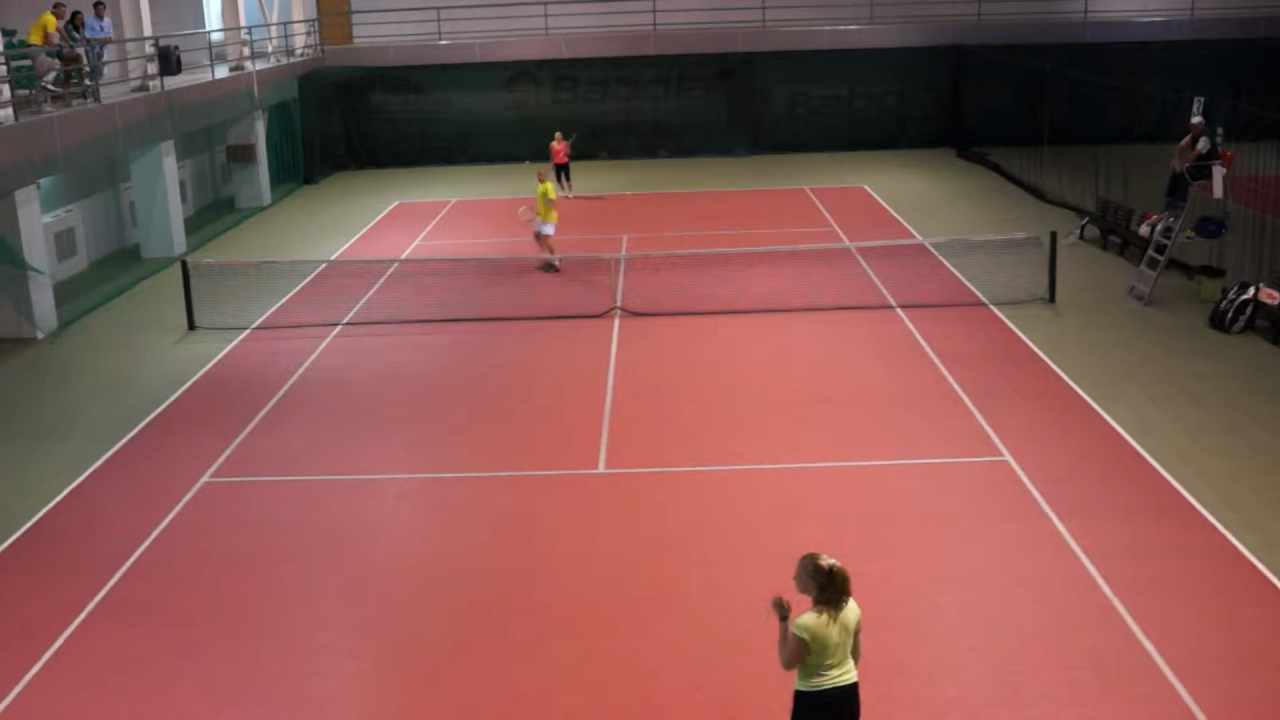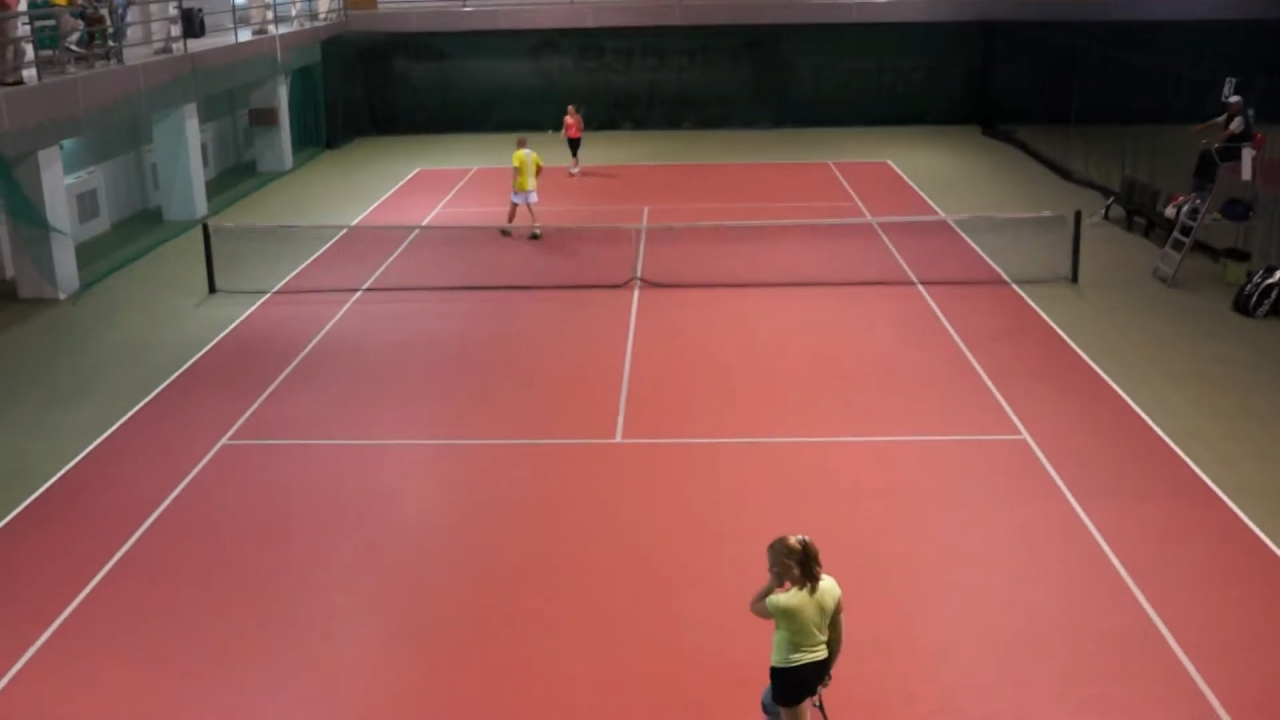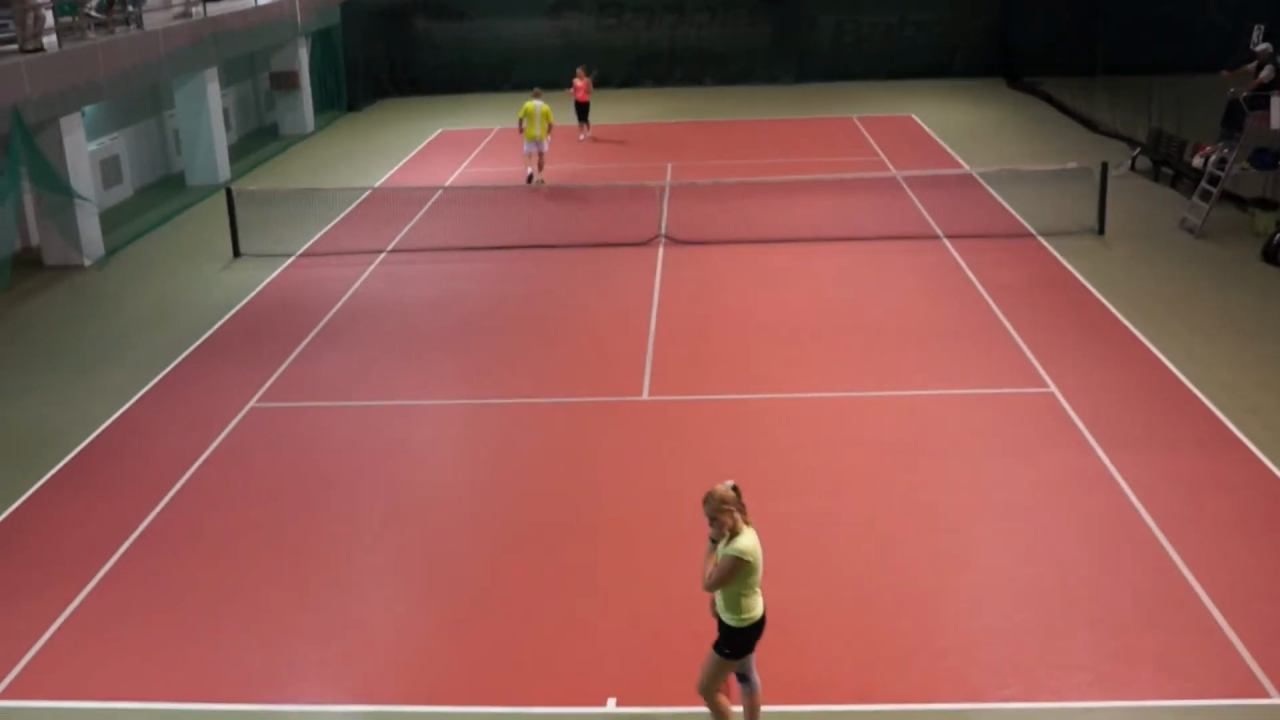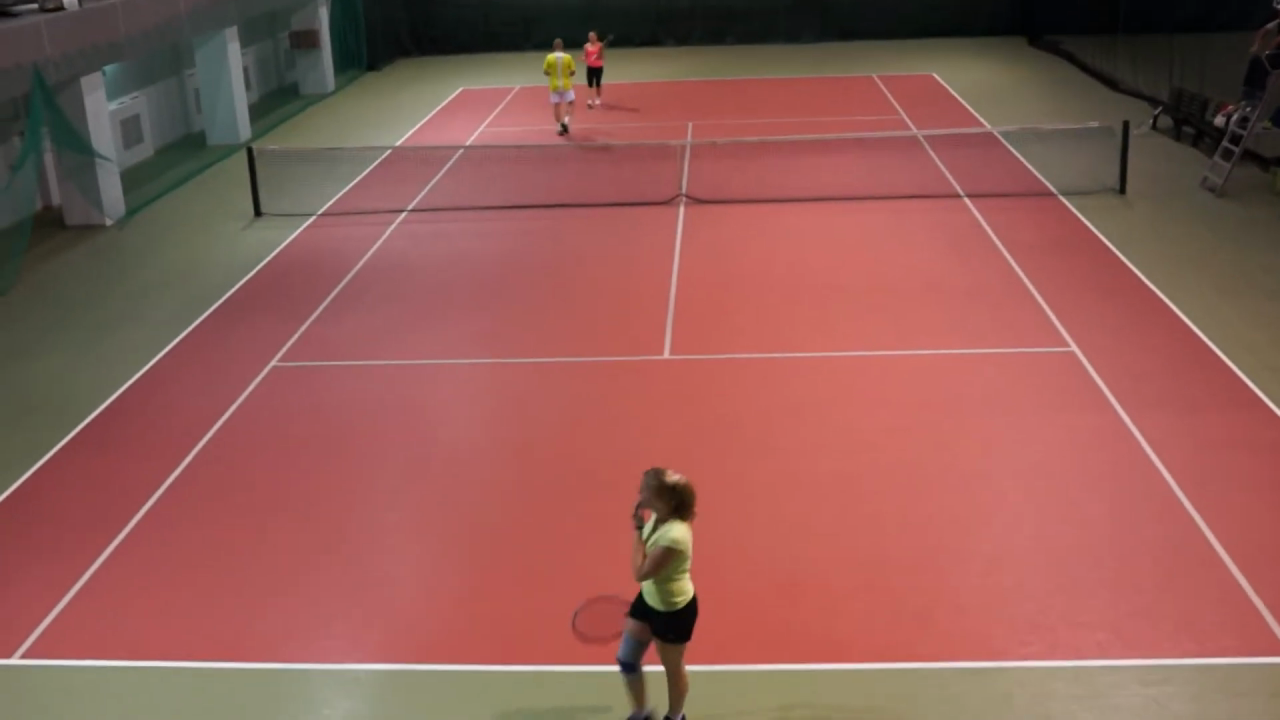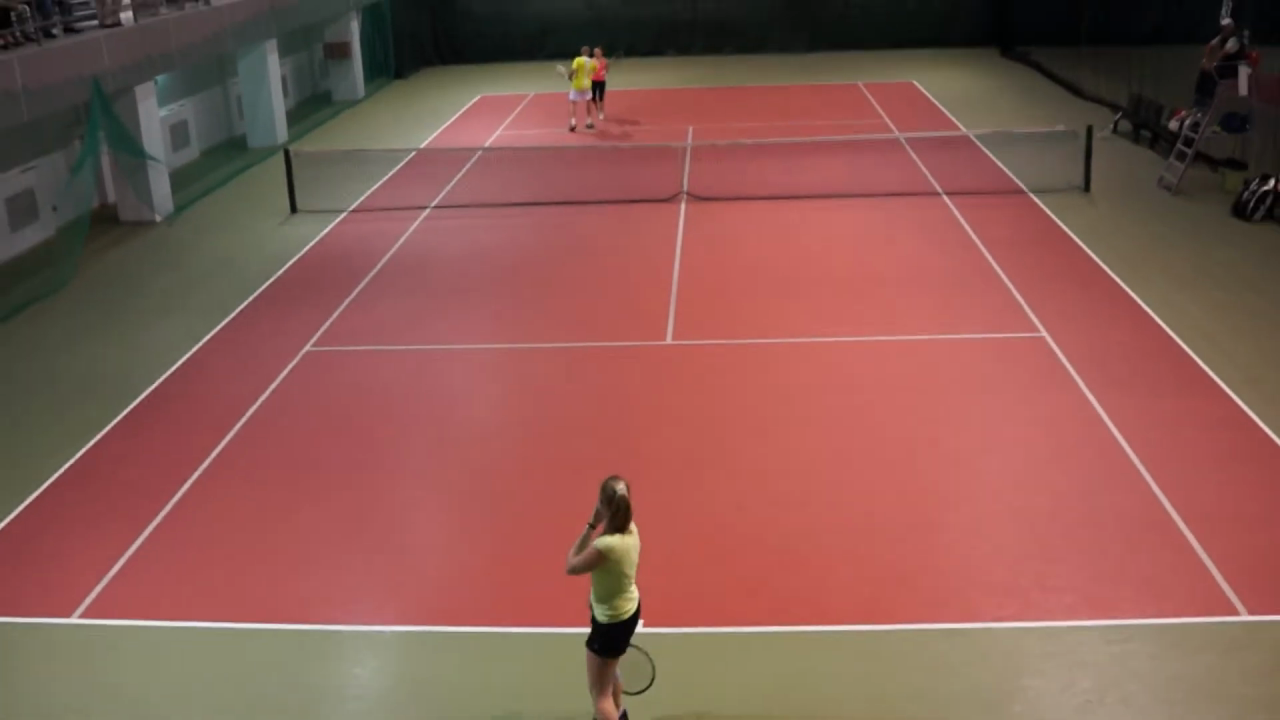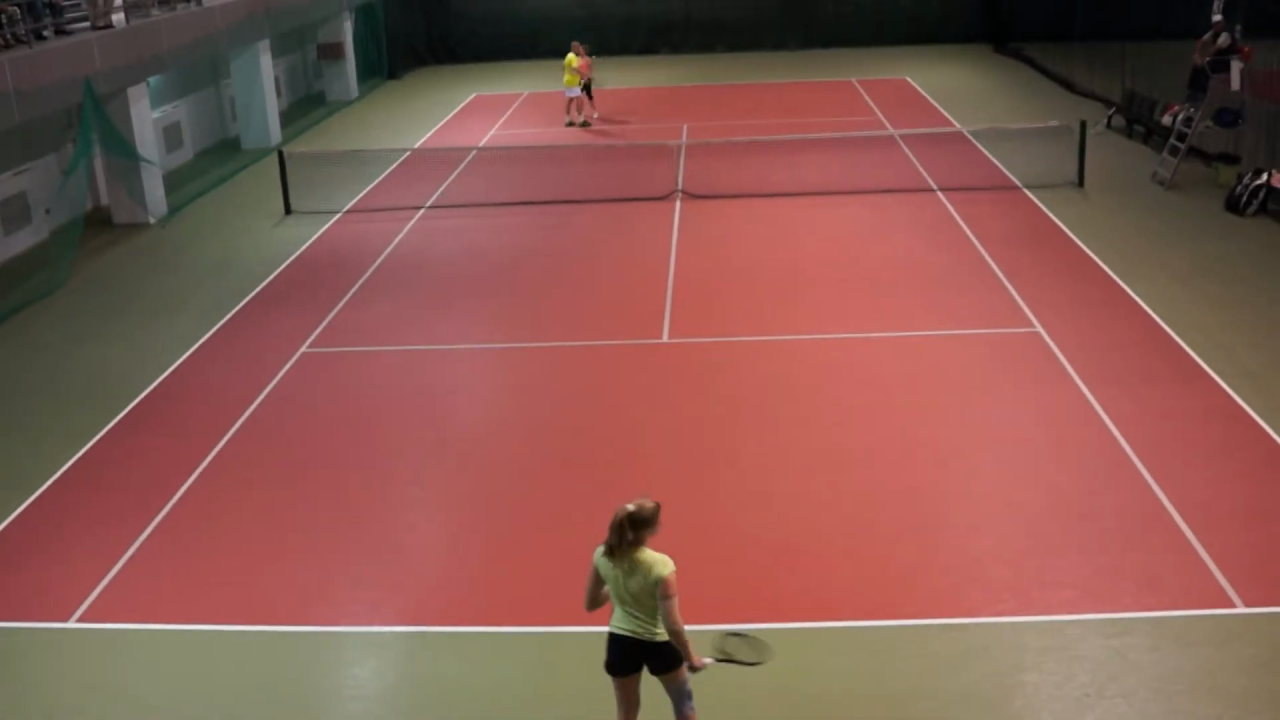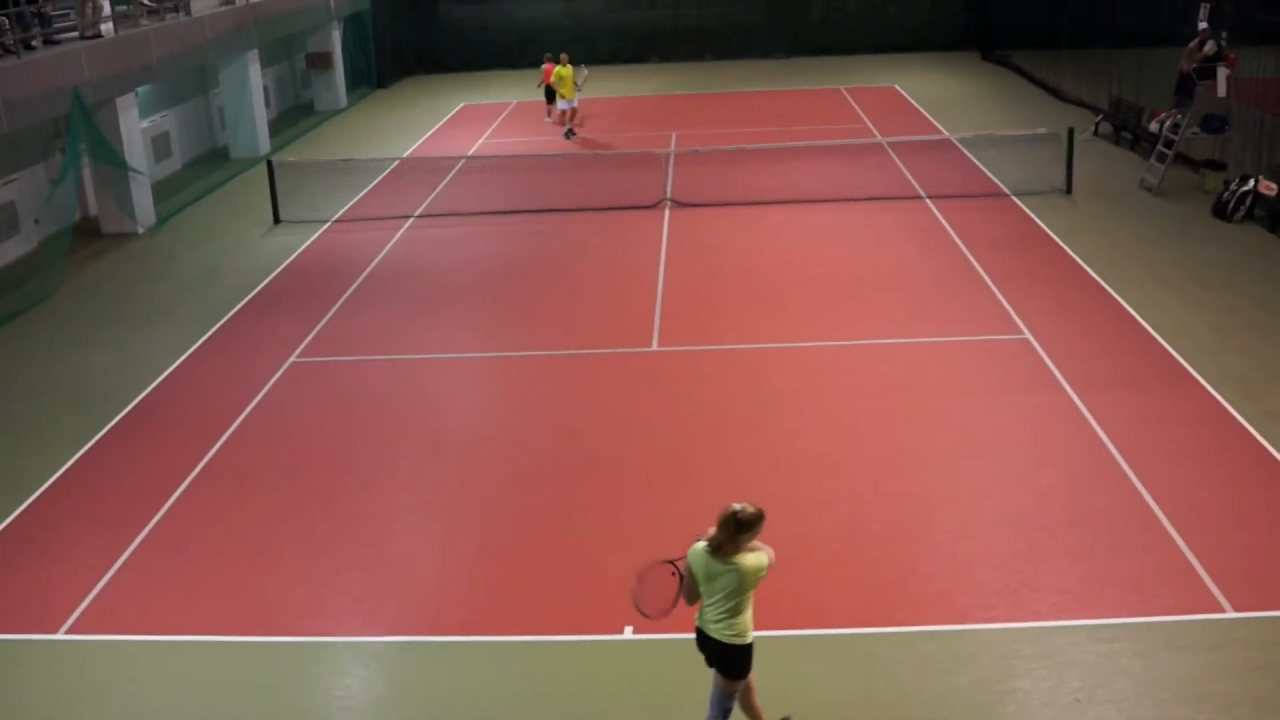
dt=0.7s
person 1, frame 1
left shoulder: (805, 624)
right shoulder: (851, 607)
left elbow: (787, 663)
right elbow: (855, 653)
left wrist: (783, 619)
left hip: (813, 698)
right hip: (847, 691)
person 1, frame 2
left shoulder: (782, 602)
right shoulder: (830, 585)
left elbow: (754, 606)
right elbow: (836, 635)
left wrist: (773, 584)
right wrist: (827, 669)
left hip: (790, 671)
right hip: (818, 664)
right knee: (769, 704)
person 1, frame 3
left shoulder: (740, 548)
right shoulder: (740, 533)
left elbow: (709, 583)
left wrist: (713, 542)
left hip: (741, 625)
right hip: (737, 619)
left knee: (706, 688)
right knee: (746, 673)
person 1, frame 4
left shoulder: (673, 535)
right shoulder: (659, 518)
left elbow: (641, 572)
left wrist: (638, 526)
left hip: (674, 609)
right hip: (649, 599)
left knee: (672, 667)
right knee: (626, 661)
person 1, frame 5
left shoulder: (608, 544)
right shoulder: (628, 529)
left elbow: (572, 566)
left wrist: (590, 526)
left hip: (613, 621)
right hip: (624, 610)
left knee: (599, 692)
right knee: (607, 670)
person 1, frame 6
left shoulder: (603, 556)
right shoulder: (661, 565)
left elbow: (590, 604)
right elbow: (672, 624)
right wrist: (690, 656)
left hip: (620, 641)
right hip: (659, 644)
right knee: (683, 700)
person 1, frame 7
left shoulder: (697, 552)
right shoulder: (755, 564)
left elbow: (689, 598)
right elbow: (769, 554)
left hip: (704, 633)
right hip: (733, 644)
left knee: (745, 683)
